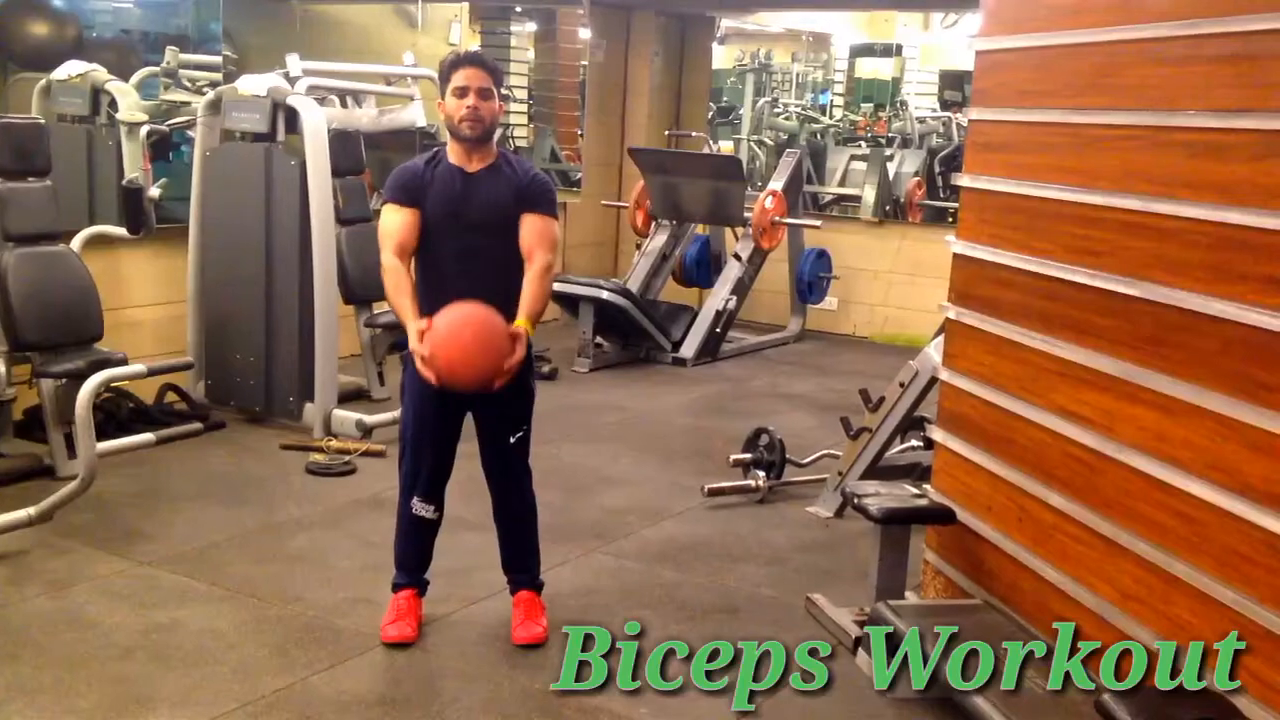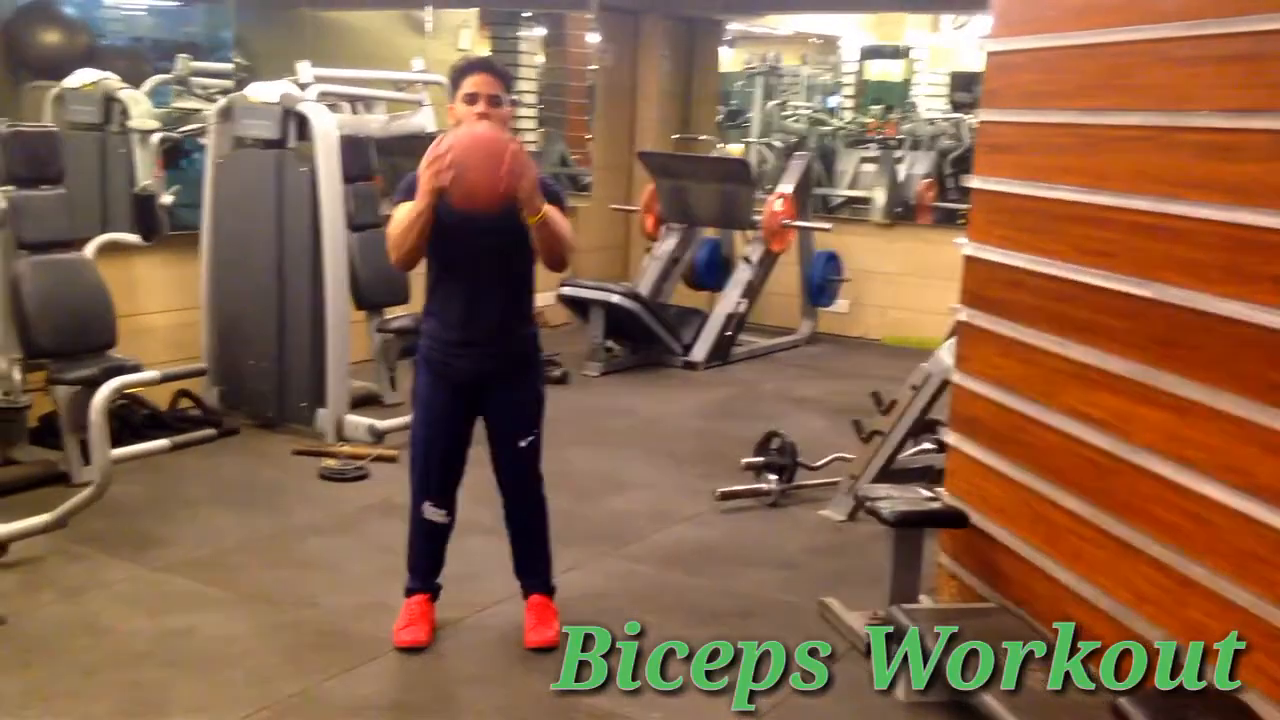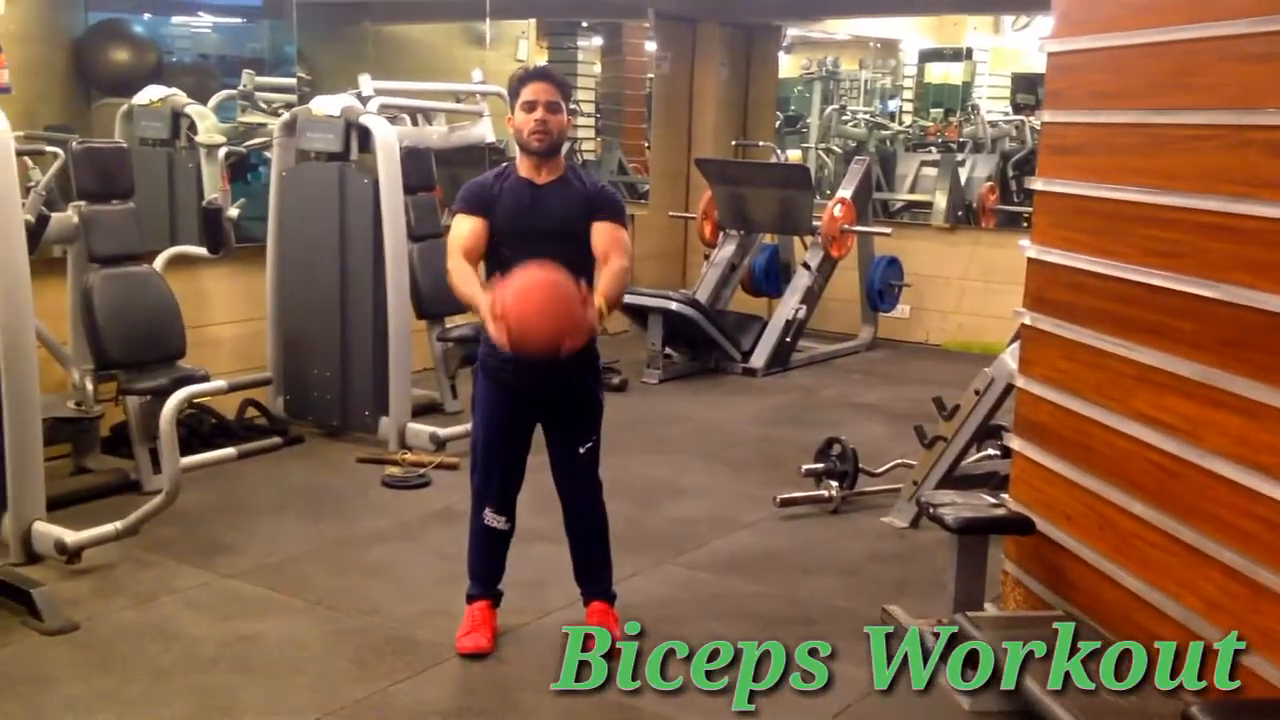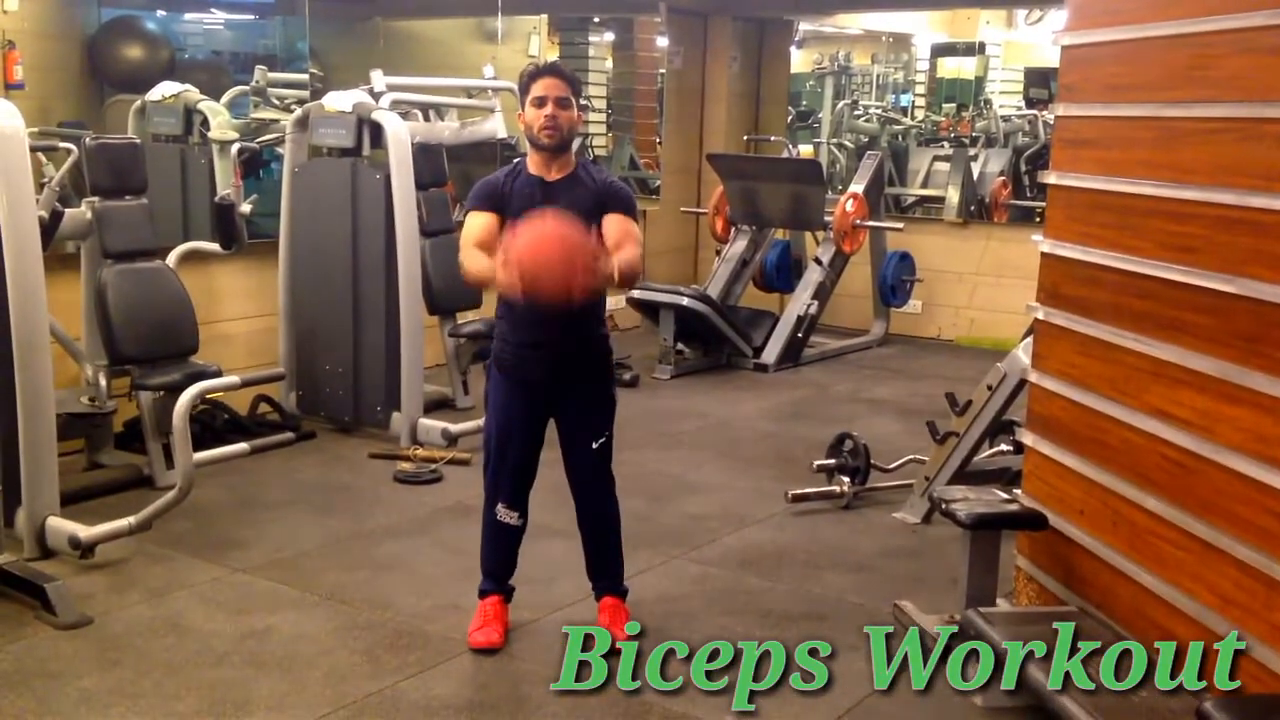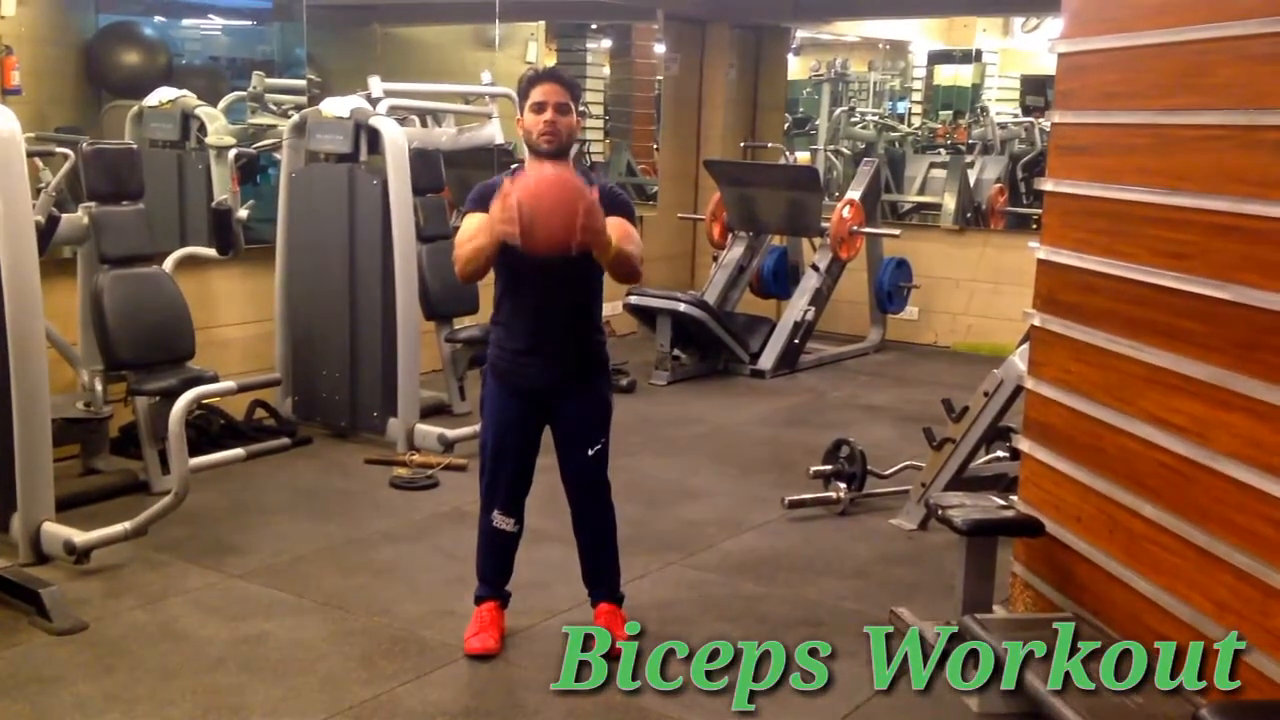
dt=1s
person 1, frame 1
left shoulder: (529, 183)
right shoulder: (412, 179)
left elbow: (540, 261)
right elbow: (394, 257)
left wrist: (522, 329)
right wrist: (414, 325)
left hip: (505, 354)
right hip: (433, 353)
left knee: (511, 477)
right knee: (421, 476)
left ankle: (526, 590)
right ankle: (407, 589)
person 1, frame 2
left shoulder: (536, 184)
right shoulder: (423, 180)
left elbow: (559, 257)
right elbow: (400, 256)
left wrist: (528, 201)
right wrist: (428, 196)
left hip: (514, 361)
right hip: (444, 359)
left knee: (522, 481)
right knee: (432, 482)
left ankle: (538, 595)
right ankle: (420, 594)
person 1, frame 3
left shoulder: (595, 195)
right shoulder: (482, 192)
left elbow: (617, 262)
right elbow: (458, 261)
left wrist: (597, 303)
right wrist: (485, 304)
left hip: (574, 367)
right hip: (502, 365)
left knee: (581, 487)
right knee: (493, 487)
left ankle: (599, 601)
right ankle: (482, 601)
person 1, frame 4
left shoulder: (606, 190)
right shoulder: (494, 190)
left elbow: (633, 260)
right elbow: (468, 259)
left wrist: (606, 270)
right wrist: (497, 270)
left hip: (586, 364)
right hip: (516, 363)
left knee: (594, 484)
right knee: (505, 484)
left ankle: (611, 597)
right ankle: (493, 596)
person 1, frame 5
left shoulder: (606, 196)
right shoulder: (492, 193)
left elbow: (634, 264)
right elbow: (462, 262)
left wrist: (600, 241)
right wrist: (497, 233)
left hip: (582, 370)
right hip: (511, 369)
left knee: (590, 490)
right knee: (501, 491)
left ankle: (607, 603)
right ankle: (489, 602)
